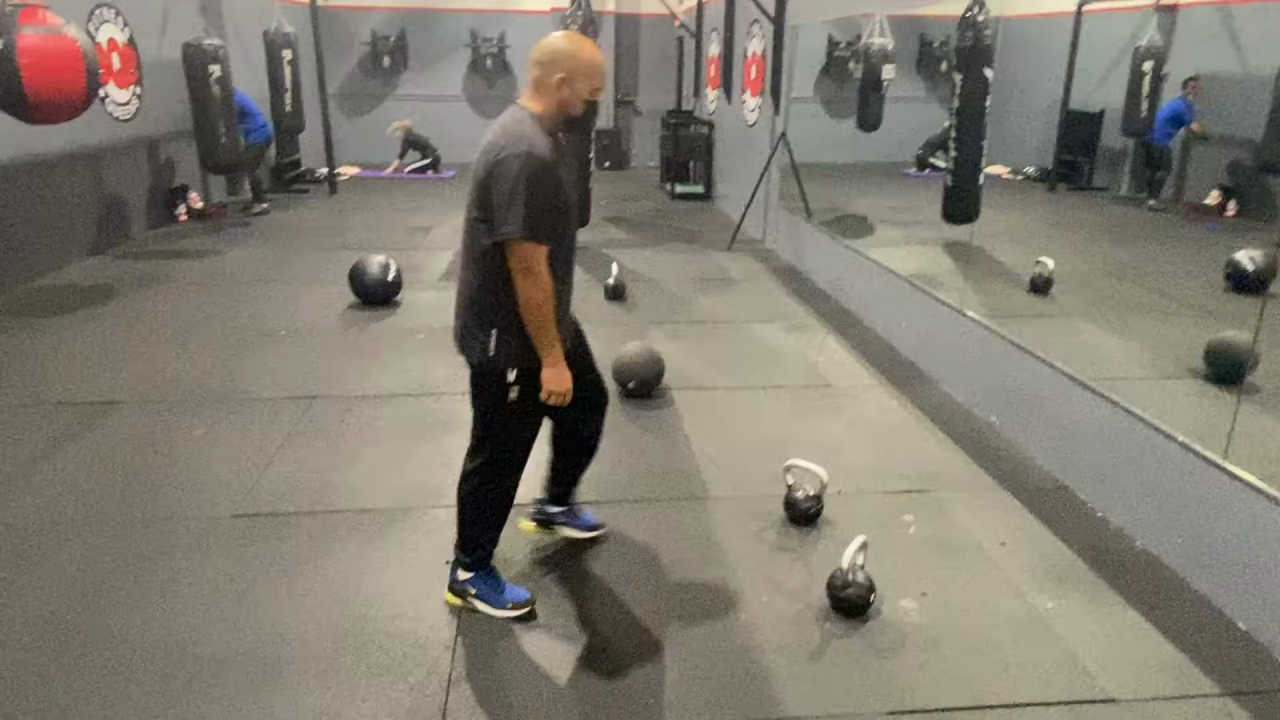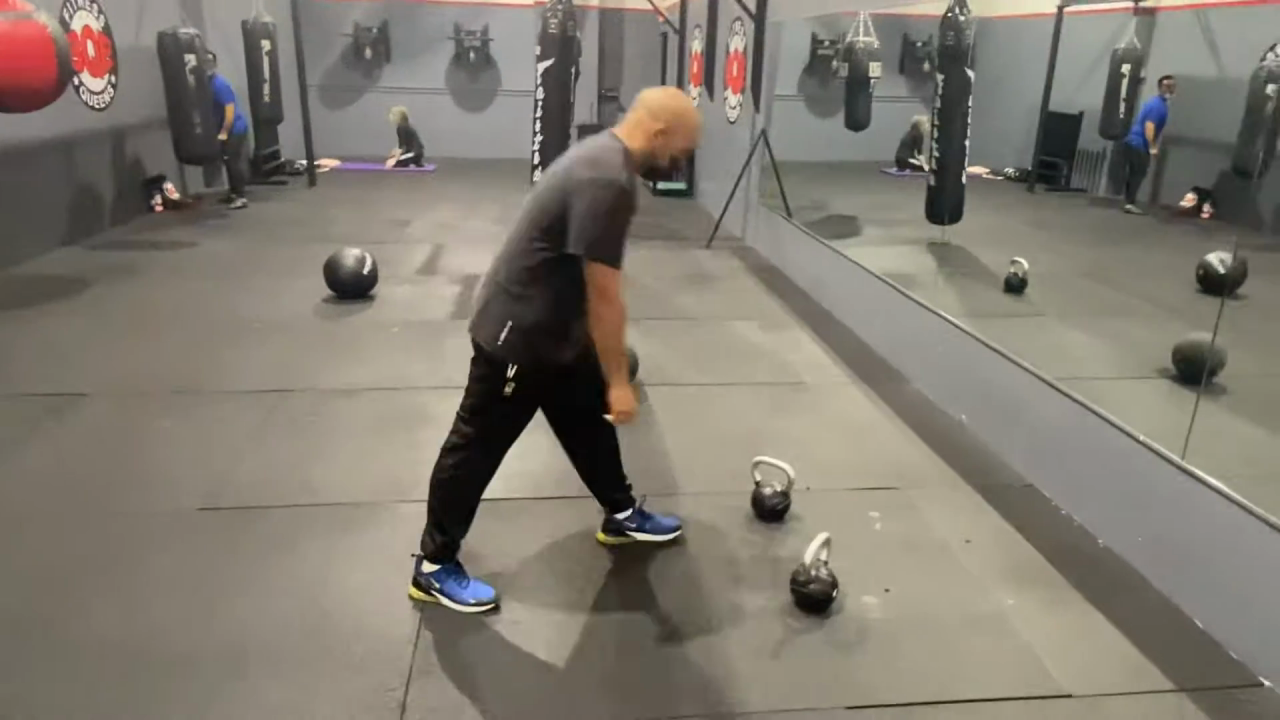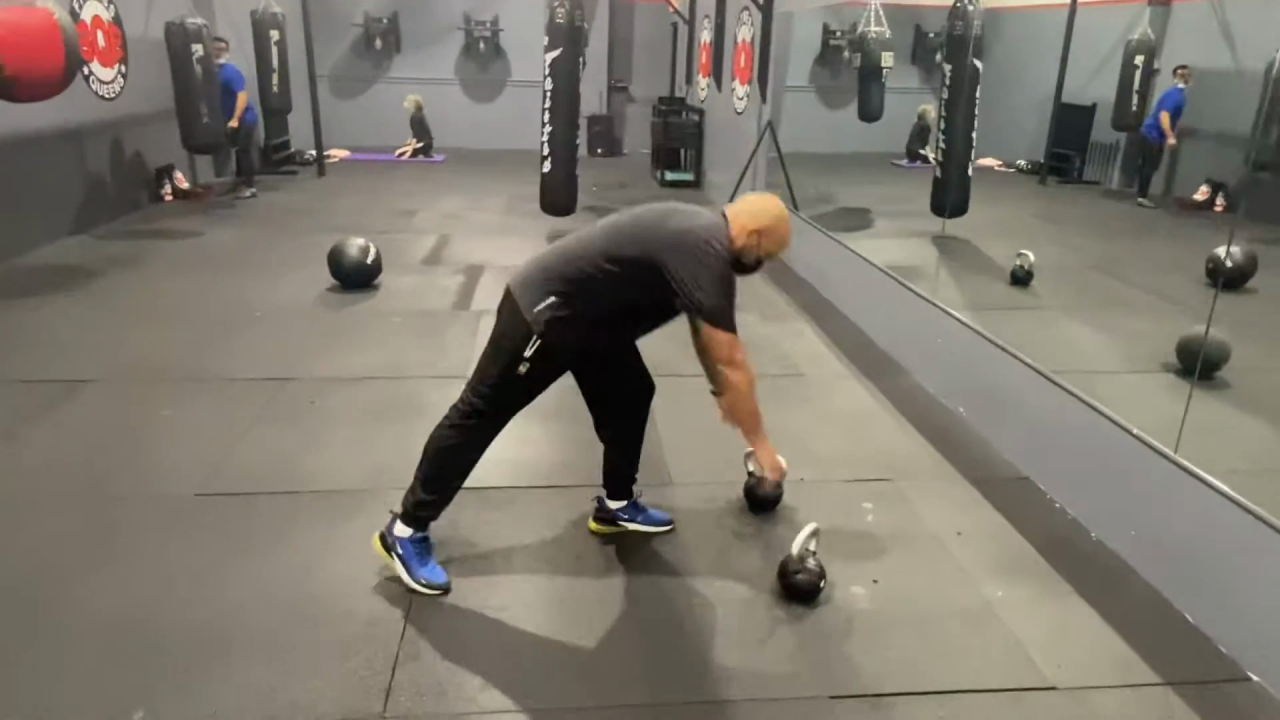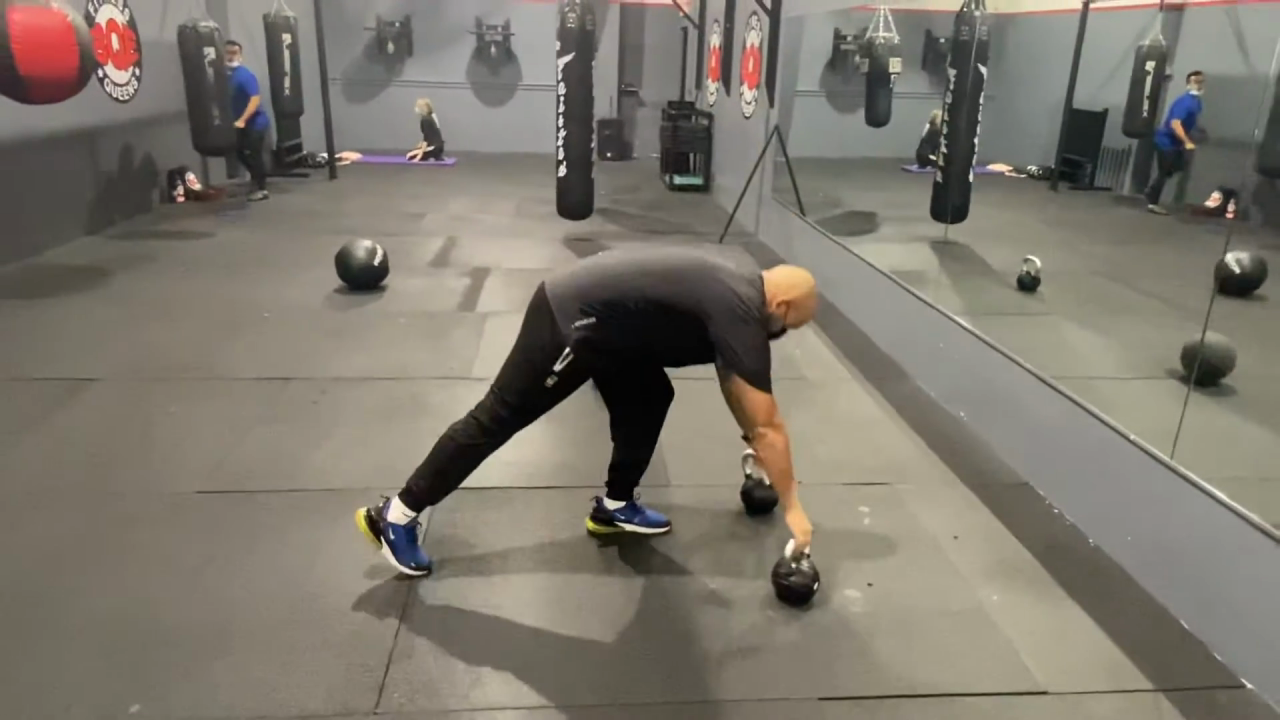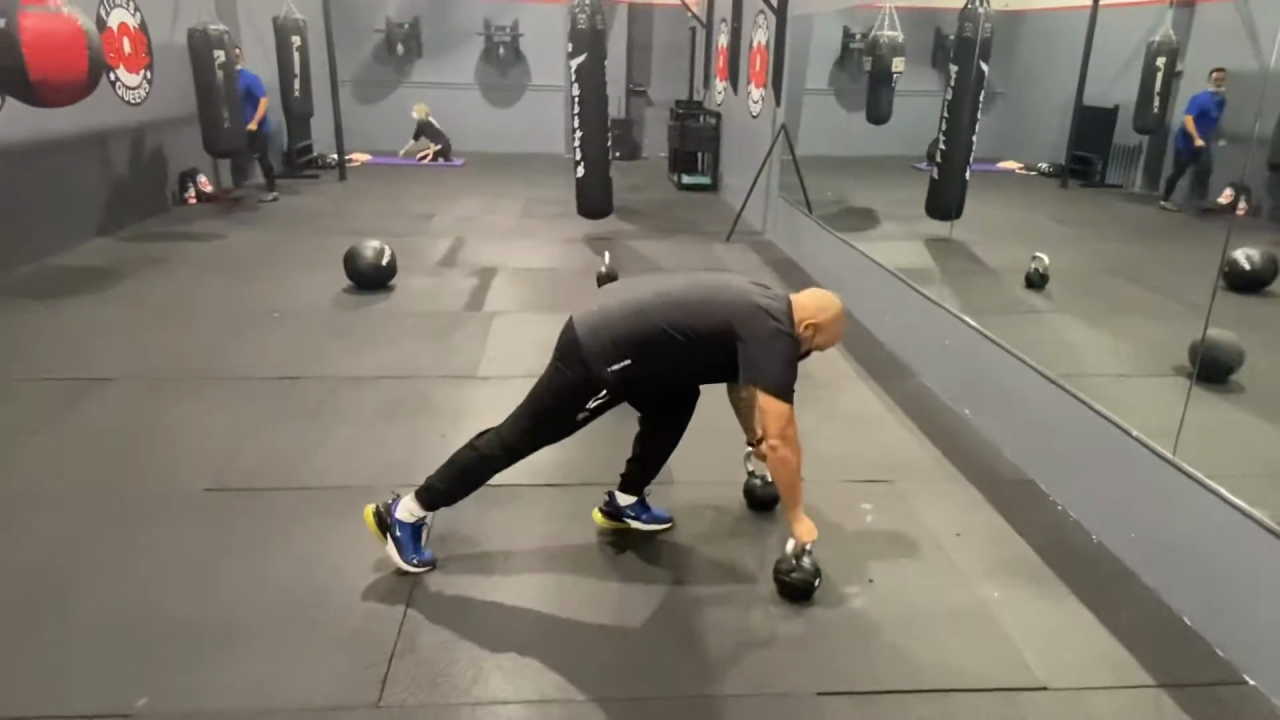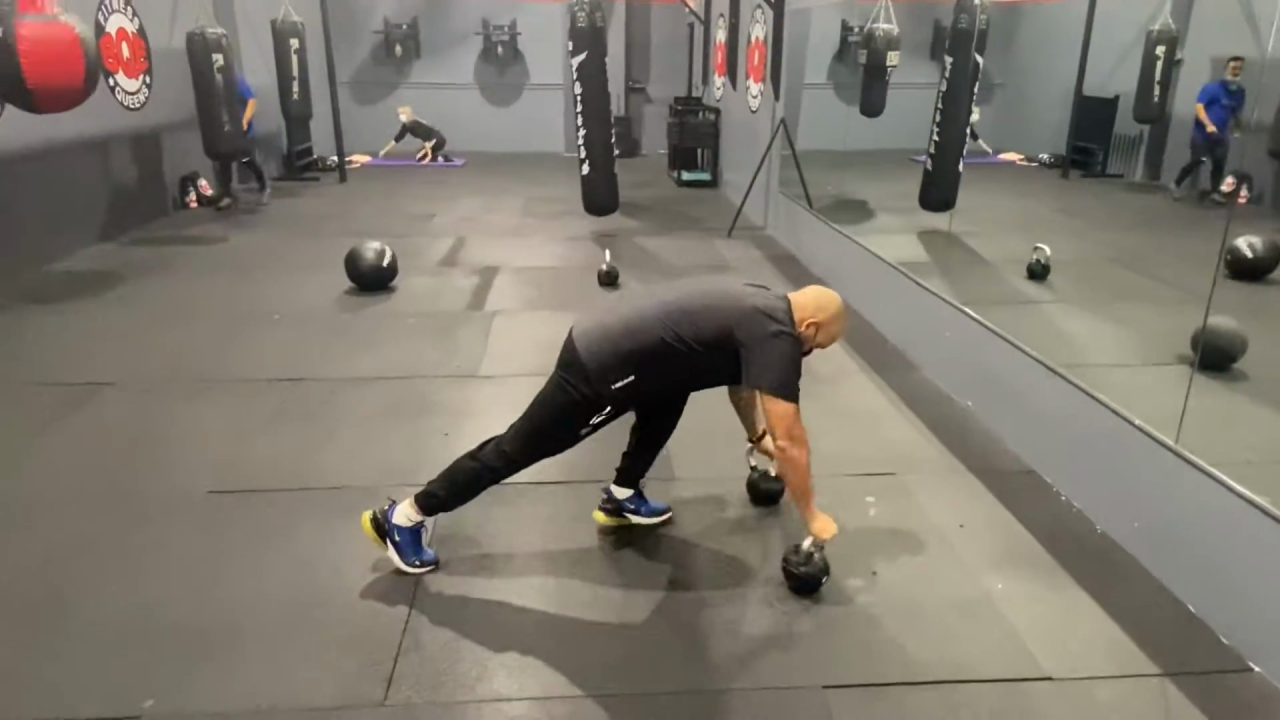
dt=0.3s
person 1, frame 1
left shoulder: (529, 130)
right shoulder: (527, 156)
right elbow: (528, 270)
right wrist: (553, 360)
left hip: (539, 318)
right hip: (505, 334)
left knee: (588, 403)
right knee: (498, 452)
left ankle: (555, 505)
right ankle: (469, 571)
person 1, frame 2
left shoulder: (602, 159)
right shoulder: (609, 182)
right elbow: (605, 296)
right wrist: (619, 382)
left hip: (550, 325)
right hip: (517, 334)
left knee: (589, 419)
right knee: (478, 446)
left ankle: (622, 515)
right ankle: (434, 566)
person 1, frame 3
left shoulder: (707, 234)
right shoulder: (704, 255)
left elbow: (710, 336)
right elbow: (732, 365)
left wrist: (722, 392)
right wrist: (759, 443)
right hip: (542, 309)
left knee: (631, 396)
right knee: (480, 413)
left ankle: (616, 504)
right ankle: (407, 532)
person 1, frame 4
left shoulder: (738, 290)
right shoulder: (741, 311)
left elbow: (733, 379)
right elbow: (768, 424)
left wrist: (750, 436)
right wrist: (791, 507)
left hip: (596, 317)
right hip: (571, 319)
left knee: (650, 398)
right knee: (498, 418)
left ankle: (615, 505)
right ankle: (398, 515)
person 1, frame 5
left shoulder: (760, 309)
right shoulder: (774, 334)
left elbow: (739, 384)
right elbow: (781, 439)
left wrist: (754, 439)
right wrist: (797, 519)
left hip: (612, 326)
right hip: (600, 351)
left knee: (678, 401)
right knee: (518, 437)
left ankle: (624, 502)
right ankle: (404, 514)
person 1, frame 6
left shoulder: (761, 310)
right shoulder: (776, 336)
left elbow: (740, 380)
right elbow: (790, 439)
left wrist: (758, 437)
right wrist: (812, 516)
left hip: (606, 335)
right hip: (600, 367)
left knee: (669, 396)
right knee: (519, 448)
left ankle: (622, 496)
right ankle: (402, 518)
